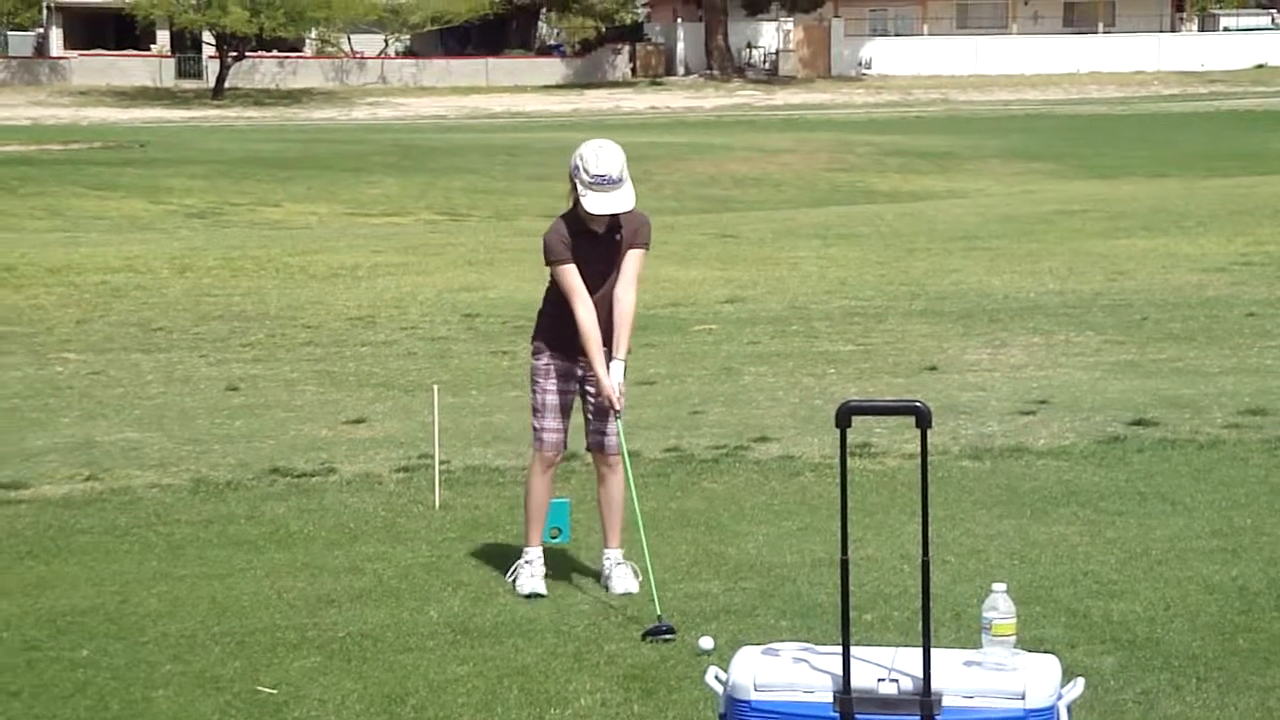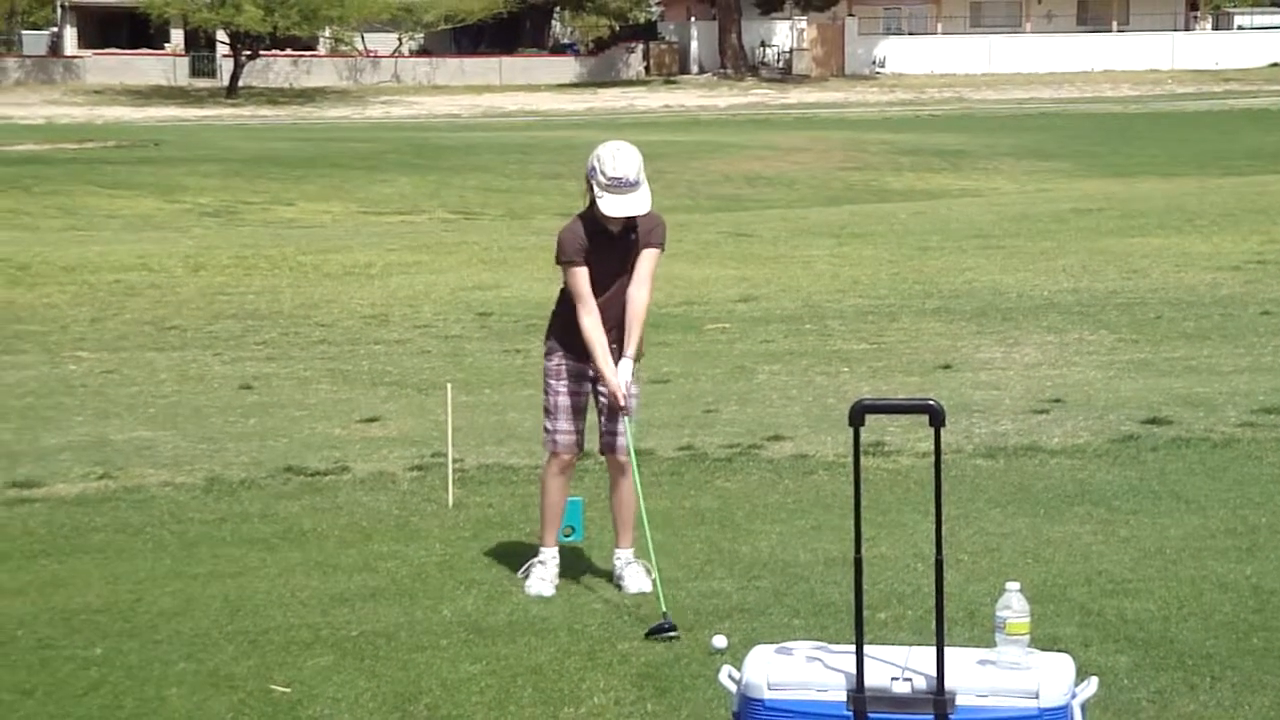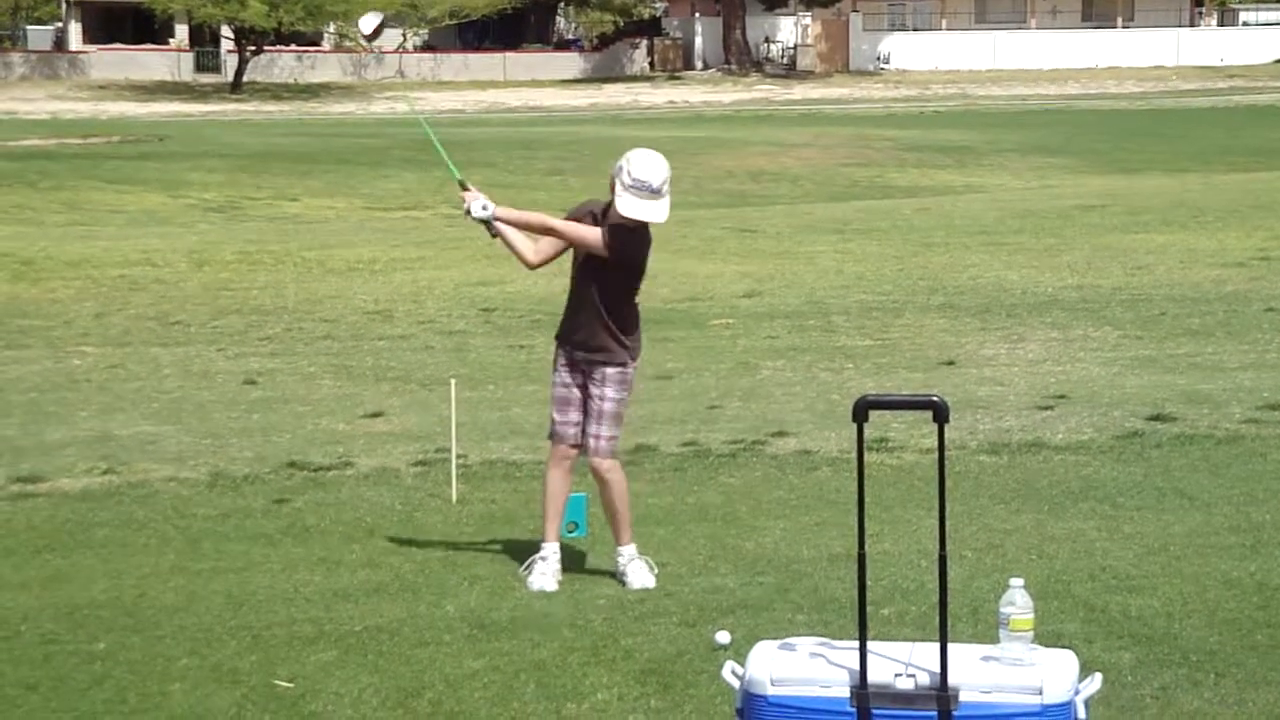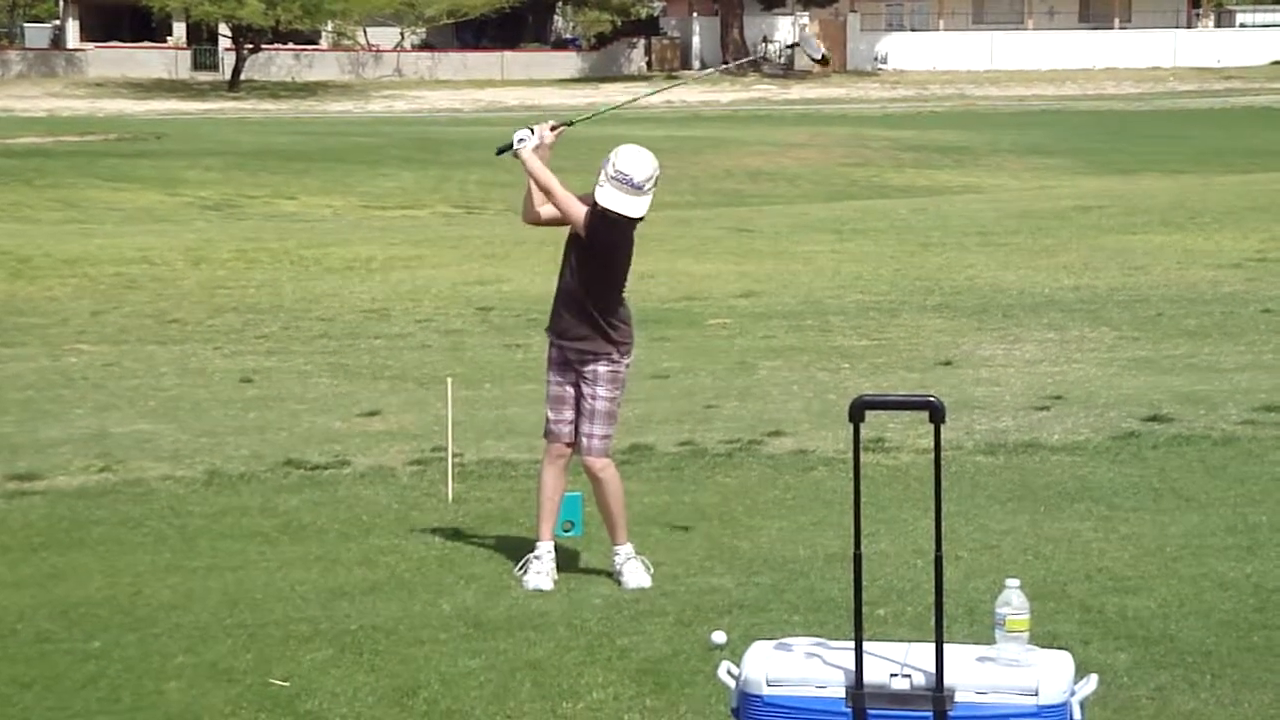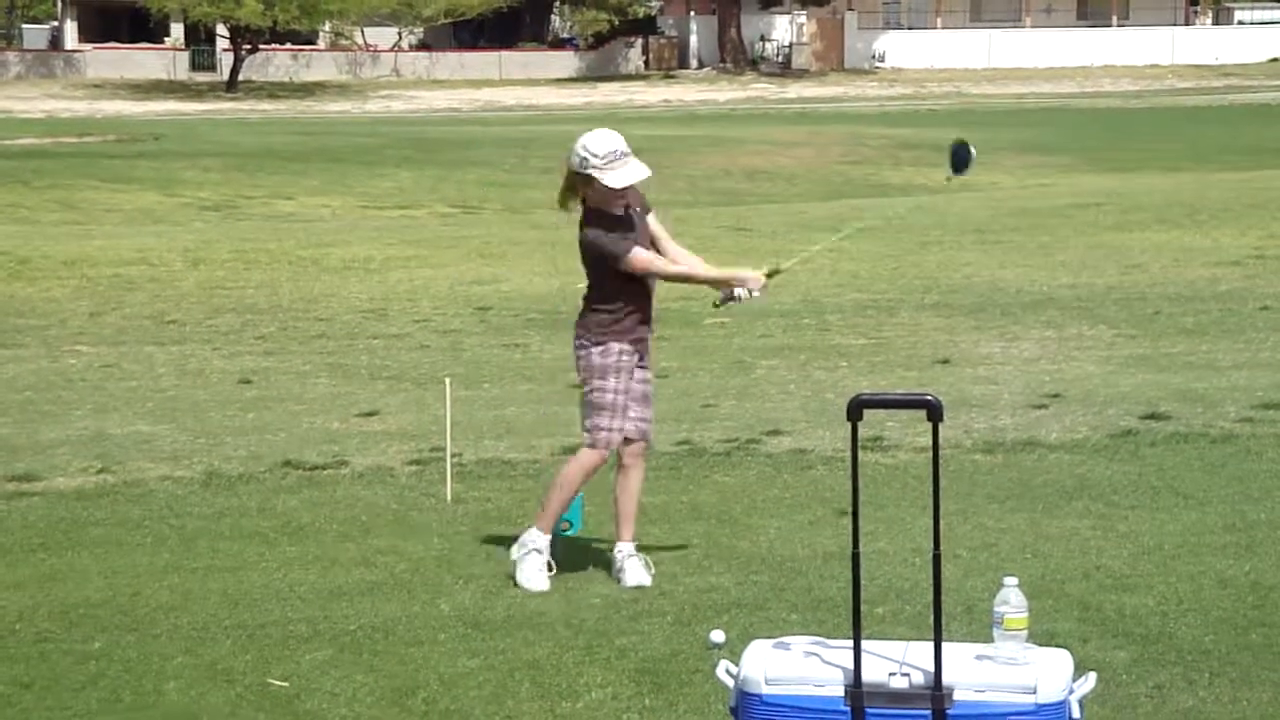
dt=0.5s
person 1, frame 1
left shoulder: (636, 226)
right shoulder: (558, 235)
left elbow: (624, 294)
right elbow: (582, 306)
left wrist: (618, 363)
right wrist: (601, 374)
left hip: (607, 352)
right hip: (556, 351)
left knee: (609, 456)
right knee: (547, 452)
left ankle: (614, 557)
right ankle: (532, 556)
person 1, frame 2
left shoulder: (651, 227)
right shoulder: (573, 236)
left elbow: (638, 293)
right elbow: (587, 310)
left wrist: (627, 362)
right wrist: (606, 373)
left hip: (619, 355)
right hip: (569, 352)
left knee: (620, 457)
right knee: (561, 455)
left ankle: (625, 558)
right ankle: (547, 557)
person 1, frame 3
left shoulder: (632, 240)
right shoulder: (589, 214)
left elbow: (554, 230)
right elbow: (533, 256)
left wrist: (491, 209)
right wrist: (494, 216)
left hip: (611, 358)
right hip: (570, 349)
left knee: (601, 458)
right knee: (561, 450)
left ankle: (627, 553)
right ankle: (548, 553)
person 1, frame 4
left shoulder: (611, 227)
right shoulder: (594, 209)
left elbow: (551, 190)
right elbow: (534, 214)
left wrist: (527, 154)
right wrist: (540, 152)
left hip: (603, 354)
right hip: (565, 345)
left knee: (594, 457)
right knee: (557, 448)
left ankle: (624, 553)
right ankle: (544, 551)
person 1, frame 5
left shoulder: (632, 205)
right shoulder: (598, 235)
left elbow: (674, 252)
right elbow: (665, 270)
left wrist: (726, 278)
right wrist: (732, 277)
left hip: (632, 341)
right hip: (602, 344)
left knee: (634, 445)
right knee: (601, 446)
left ankle: (625, 549)
right ankle: (534, 539)
